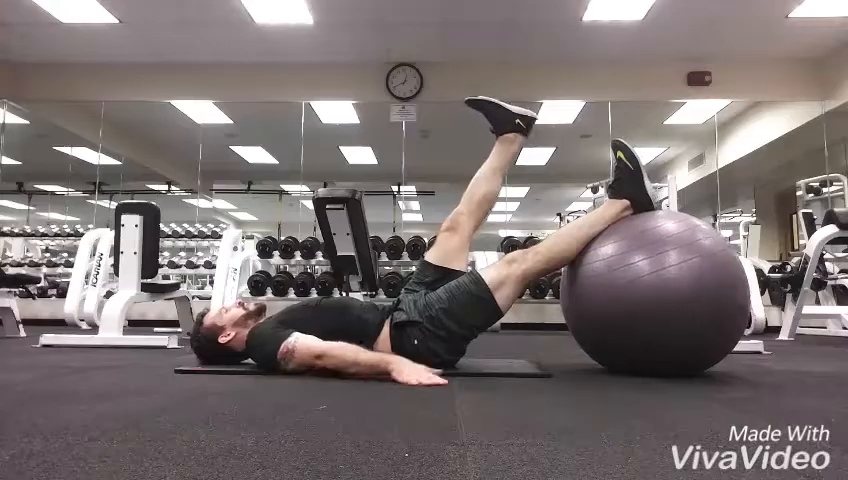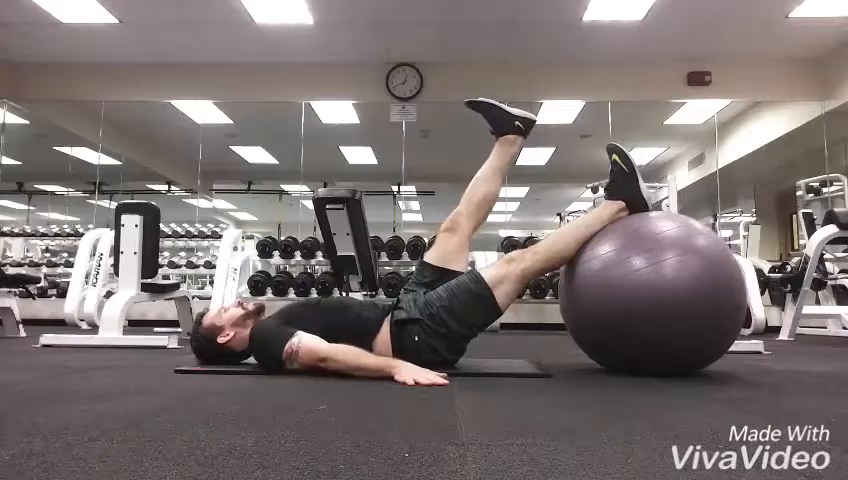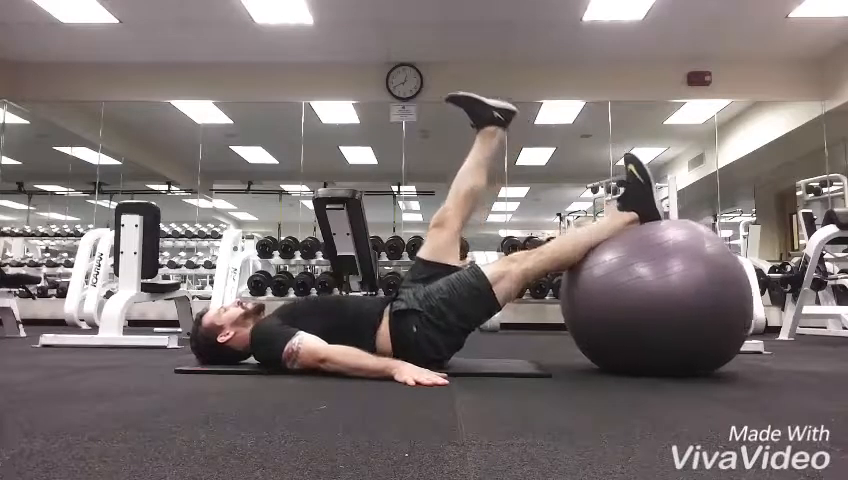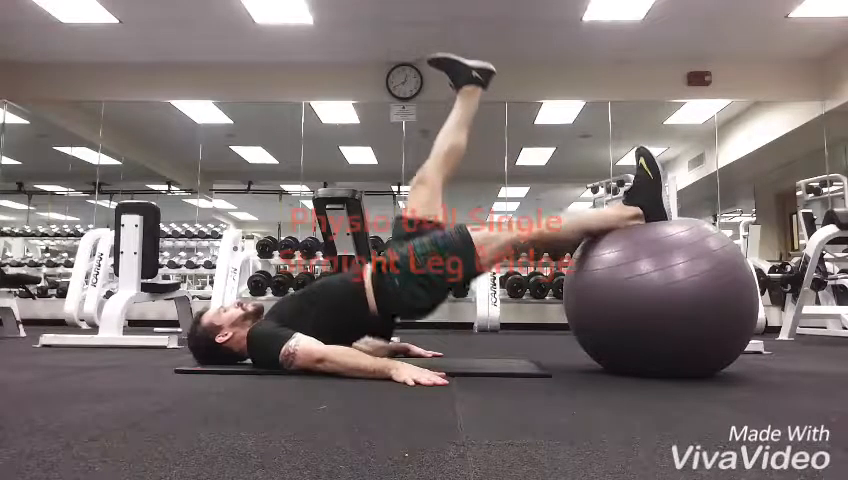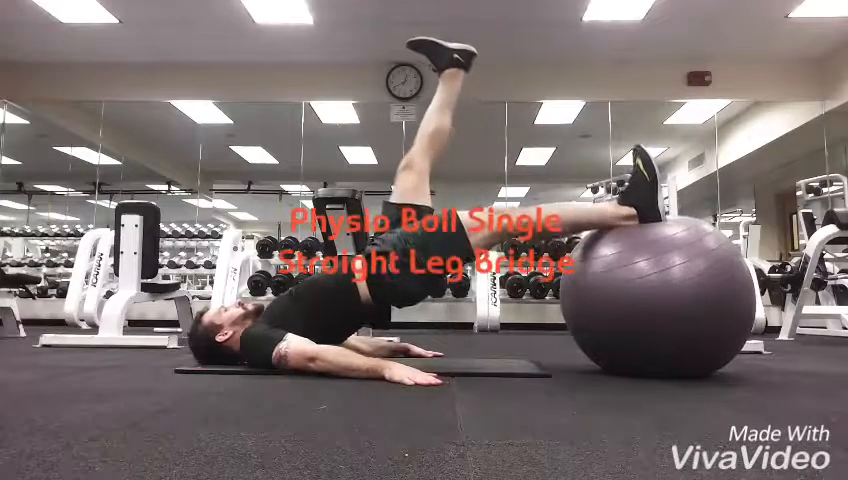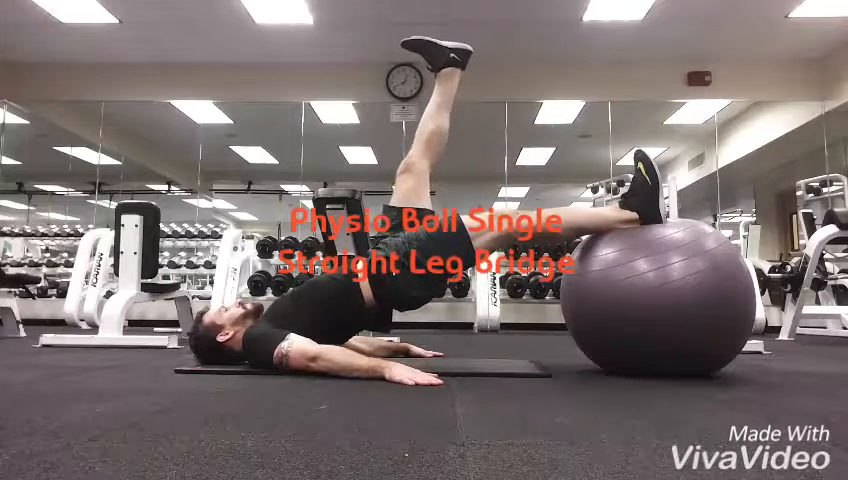
dt=0.3s
person 1, frame 1
left shoulder: (276, 326)
right shoulder: (263, 341)
right elbow: (321, 353)
right wrist: (393, 363)
left hip: (405, 314)
right hip: (414, 336)
left knee: (456, 225)
right knee: (520, 262)
left ankle: (509, 135)
right ankle: (623, 202)
person 1, frame 2
left shoulder: (276, 327)
right shoulder: (265, 338)
right elbow: (324, 354)
right wrist: (396, 366)
left hip: (404, 312)
right hip: (415, 336)
left knee: (457, 225)
right knee: (518, 262)
left ankle: (509, 139)
right ankle: (618, 205)
person 1, frame 3
left shoulder: (276, 327)
right shoulder: (265, 338)
right elbow: (323, 355)
right wrist: (396, 365)
left hip: (405, 310)
right hip: (413, 326)
left knee: (445, 223)
right knee: (522, 263)
right ankle: (629, 214)
person 1, frame 4
left shoulder: (272, 325)
right shoulder: (263, 340)
left elbow: (344, 337)
right elbow: (319, 356)
right wrist: (393, 368)
left hip: (391, 273)
right hip: (397, 281)
left knee: (426, 182)
right knee: (509, 234)
left ankle: (469, 90)
right ankle: (634, 210)
person 1, frame 5
left shoulder: (269, 324)
right shoulder: (257, 342)
left elbow: (337, 338)
right elbow: (312, 357)
right wrist: (388, 368)
left hip: (384, 260)
right hip: (393, 270)
left knee: (414, 166)
right knee: (506, 218)
left ankle: (451, 71)
right ankle: (628, 210)
person 1, frame 6
left shoulder: (270, 325)
right shoulder: (259, 341)
left elbow: (338, 339)
right elbow: (313, 356)
right wrist: (388, 368)
left hip: (387, 262)
right hip: (396, 273)
left knee: (413, 168)
right knee: (508, 224)
left ankle: (447, 72)
right ankle: (630, 214)
